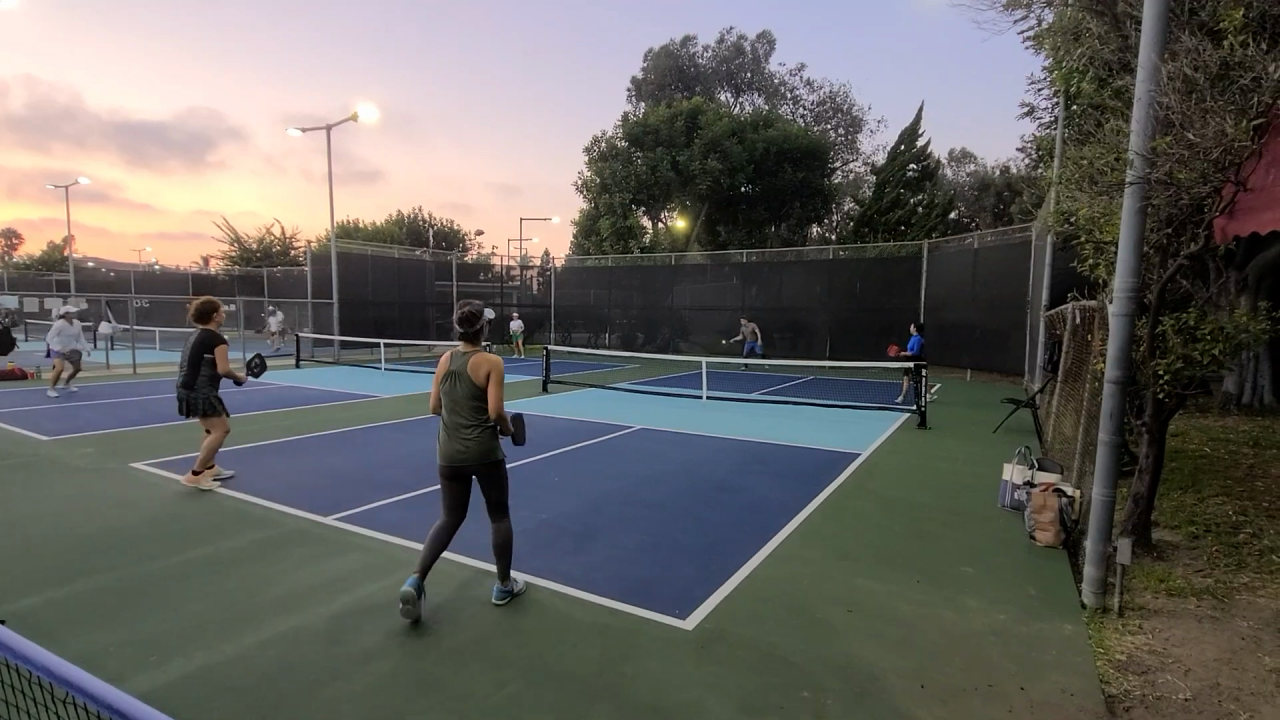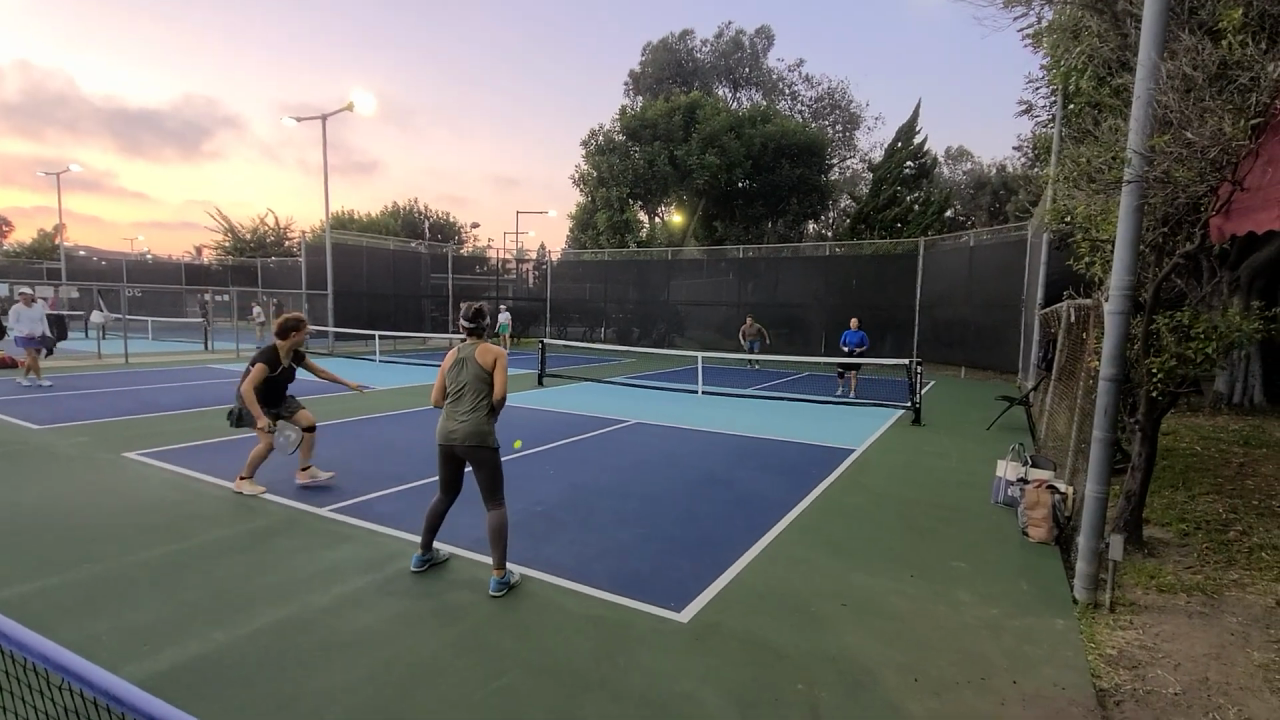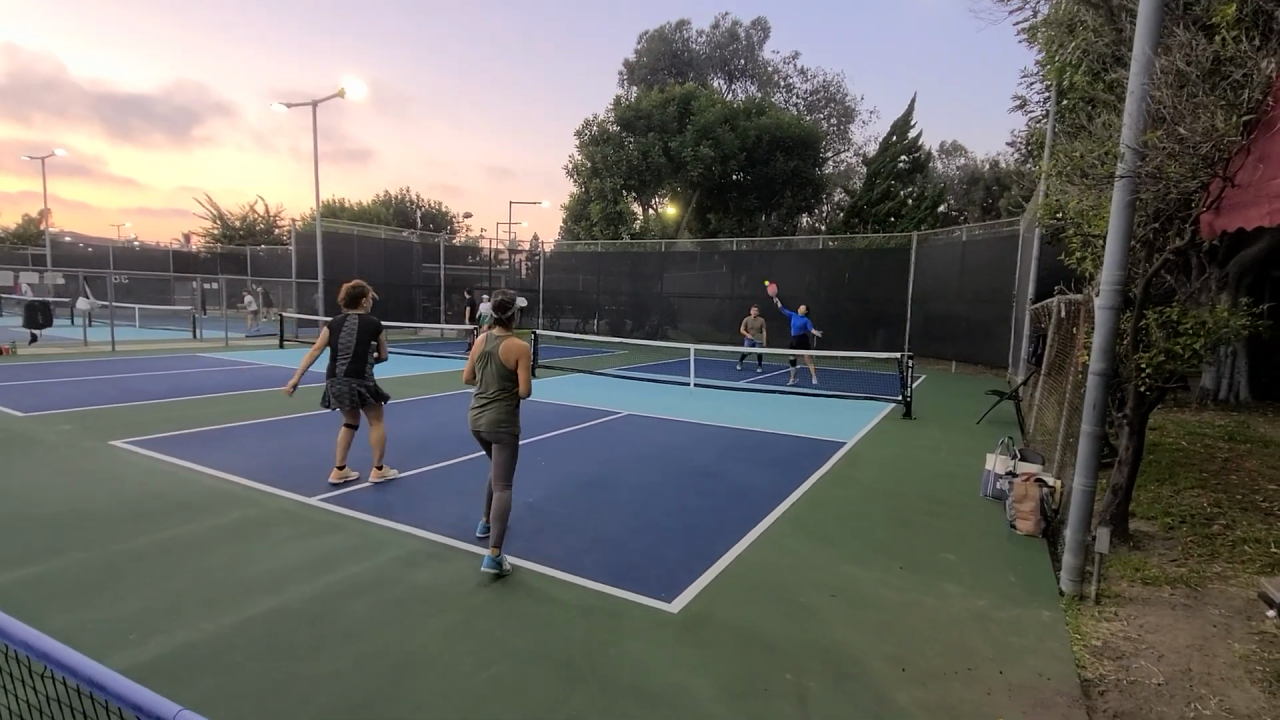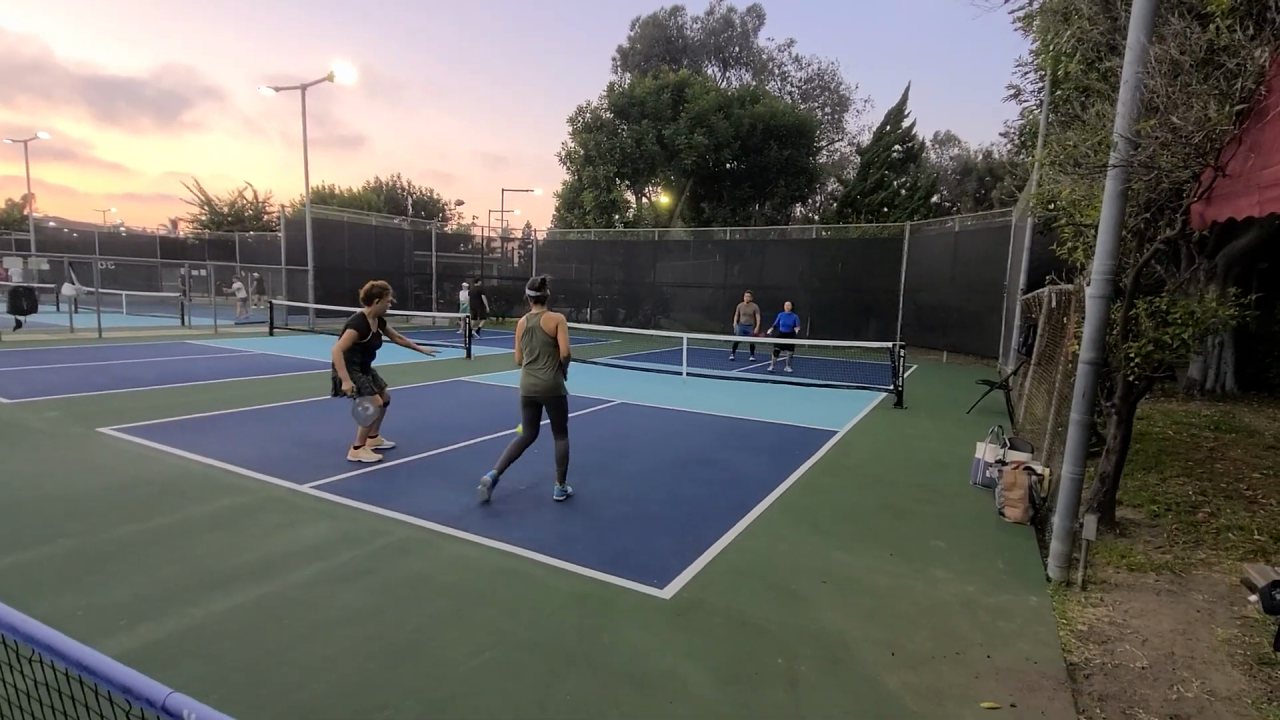
dt=1s
person 1, frame 1
left shoulder: (445, 361)
right shoulder: (491, 363)
left elbow: (434, 408)
right elbow: (496, 412)
right wrist: (506, 426)
left hip: (449, 453)
right hip: (485, 452)
left knee: (450, 519)
right knee: (500, 517)
left ankle: (415, 583)
right ankle: (503, 586)
person 1, frame 2
left shoulder: (452, 355)
right shoulder: (496, 352)
left elbow: (436, 400)
right elbow: (499, 395)
left hip: (447, 434)
right hip: (478, 436)
left knee: (446, 494)
right knee: (495, 504)
left ankle: (423, 554)
right ankle: (499, 576)
person 1, frame 3
left shoulder: (481, 340)
right shoulder: (520, 347)
left elbow: (467, 378)
right elbow: (525, 391)
left hip: (477, 418)
right hip: (502, 423)
left knee: (497, 473)
right knee: (502, 486)
left ankle: (486, 523)
right ankle: (493, 556)
person 1, frame 4
left shoulder: (522, 322)
right shoulder: (557, 319)
left elbow: (519, 360)
right elbow: (565, 353)
right wrist: (562, 370)
left hip: (528, 386)
right hip: (552, 386)
left knee: (527, 436)
right knee: (560, 436)
left ankle: (493, 475)
right ankle: (560, 487)
person 2, frame 1
left shoulder: (194, 336)
right shoulder: (216, 339)
right elbow: (223, 369)
right wrist: (239, 377)
left hip: (186, 388)
right hip: (202, 391)
left knee: (211, 429)
right knee: (221, 430)
left ankle: (208, 469)
right ankle: (195, 474)
person 2, frame 2
left shoulder: (296, 355)
right shoulder: (267, 357)
left elbow: (320, 372)
right elbow: (246, 389)
left wrist: (348, 383)
right wrist: (260, 417)
left hip: (278, 400)
right hip: (253, 403)
left knee: (308, 422)
right knee: (268, 442)
left ankle: (305, 471)
right ankle: (243, 480)
person 2, frame 3
left shoulder: (333, 323)
right shoulder: (374, 324)
left elbow: (315, 351)
right elbow: (383, 356)
left wrist: (296, 377)
left hip: (335, 380)
right hip: (360, 380)
left knee: (350, 422)
right knee: (377, 422)
left ankle: (339, 471)
right ankle: (378, 470)
person 2, frame 4
left shoulder: (378, 321)
right shoulder: (358, 324)
left elbow: (397, 337)
right elbow: (336, 351)
left wrist: (420, 349)
right wrist: (345, 379)
left hip: (363, 368)
right hip: (350, 371)
left knee: (385, 398)
right knee: (374, 404)
left ankle: (372, 438)
right ankle: (357, 449)
